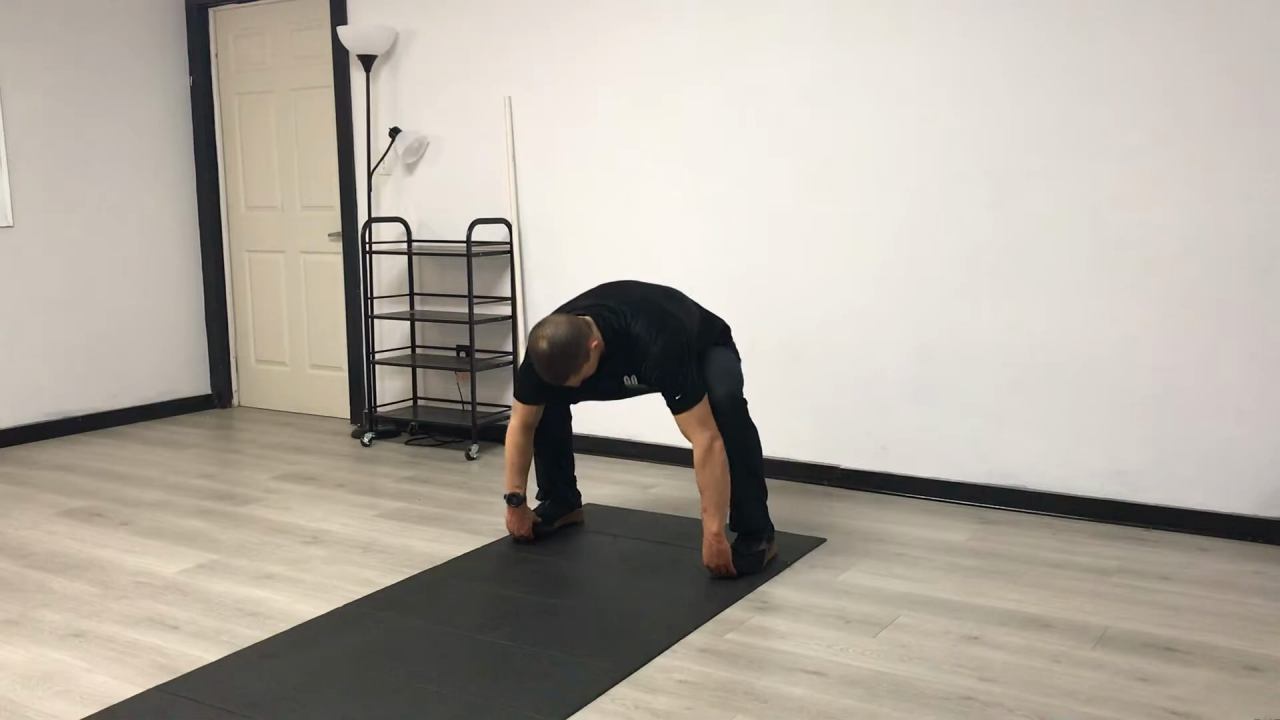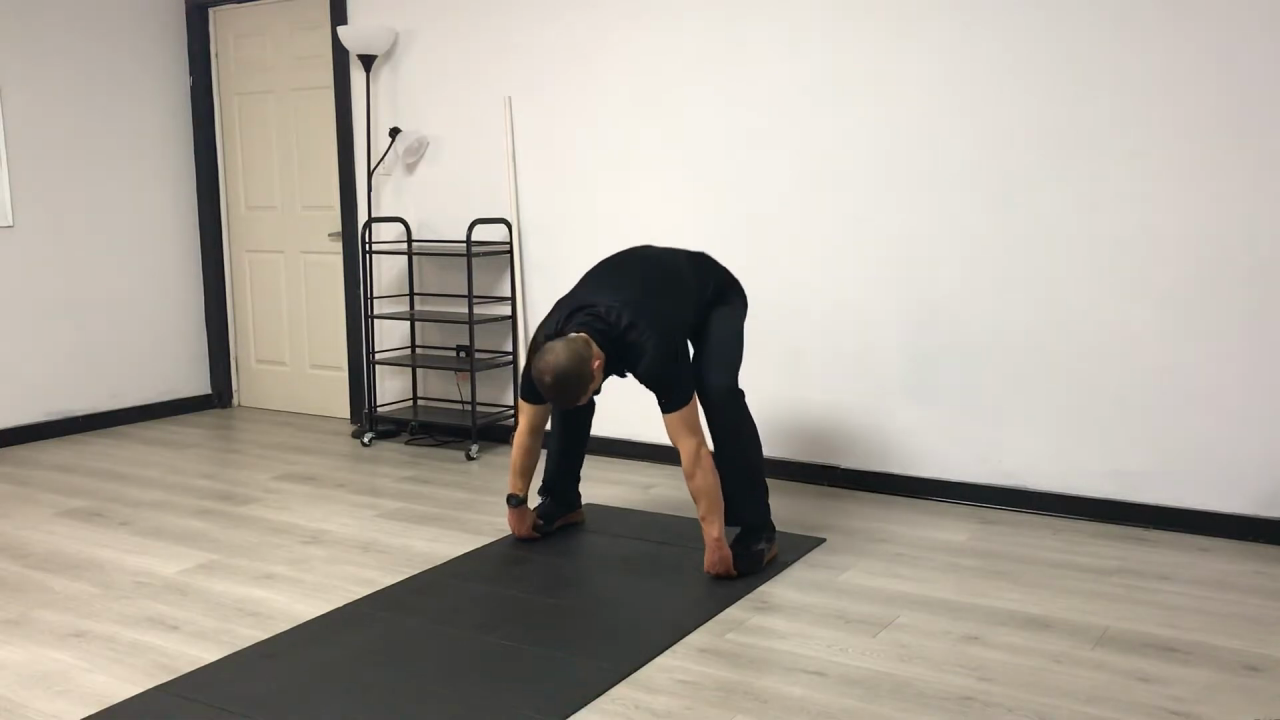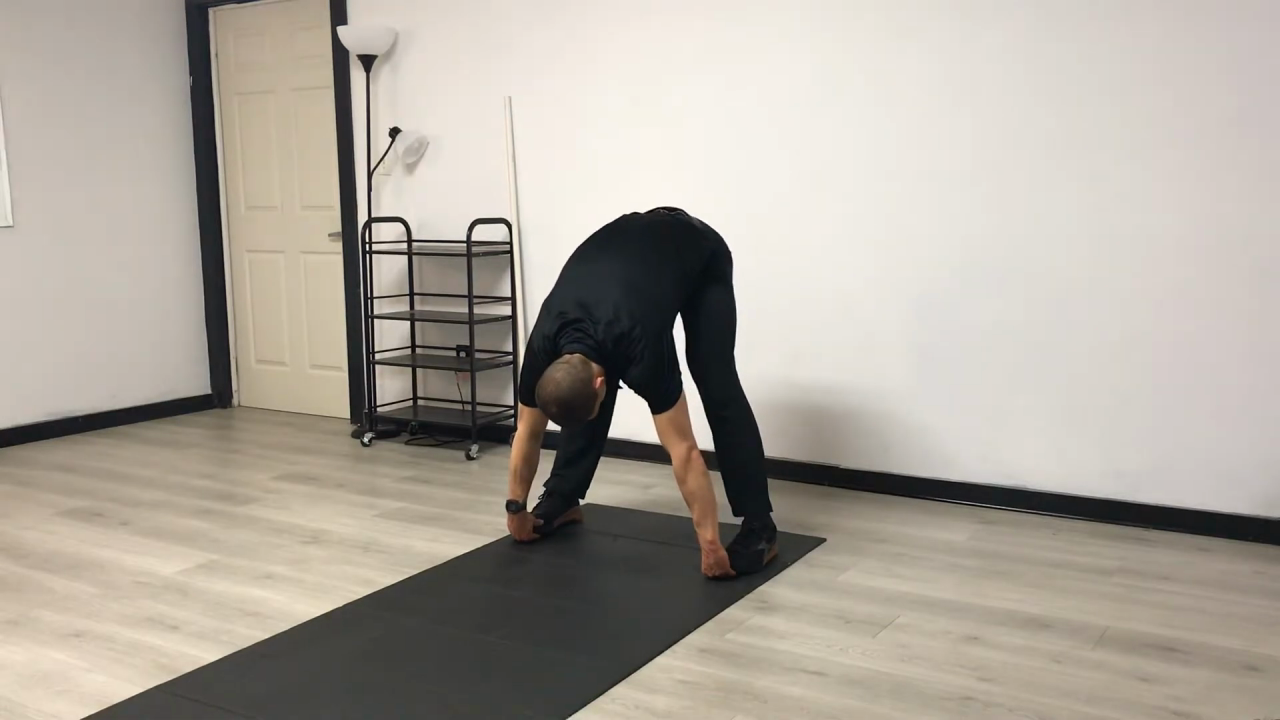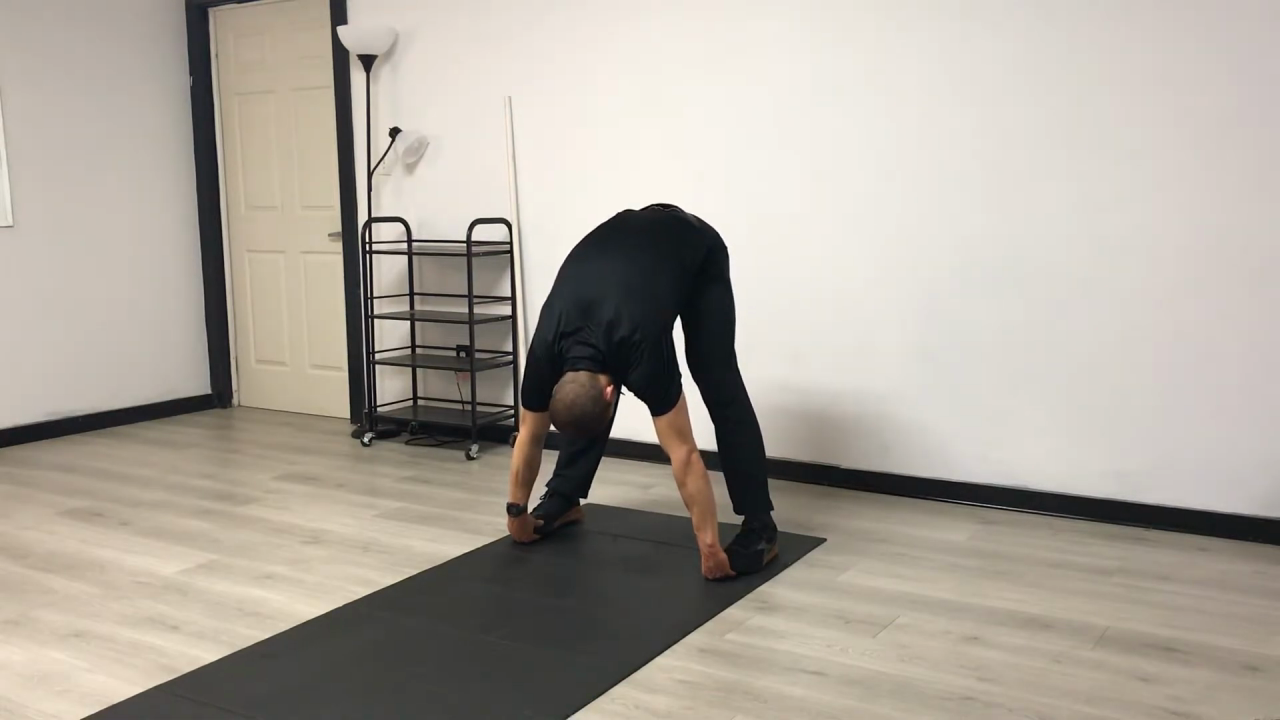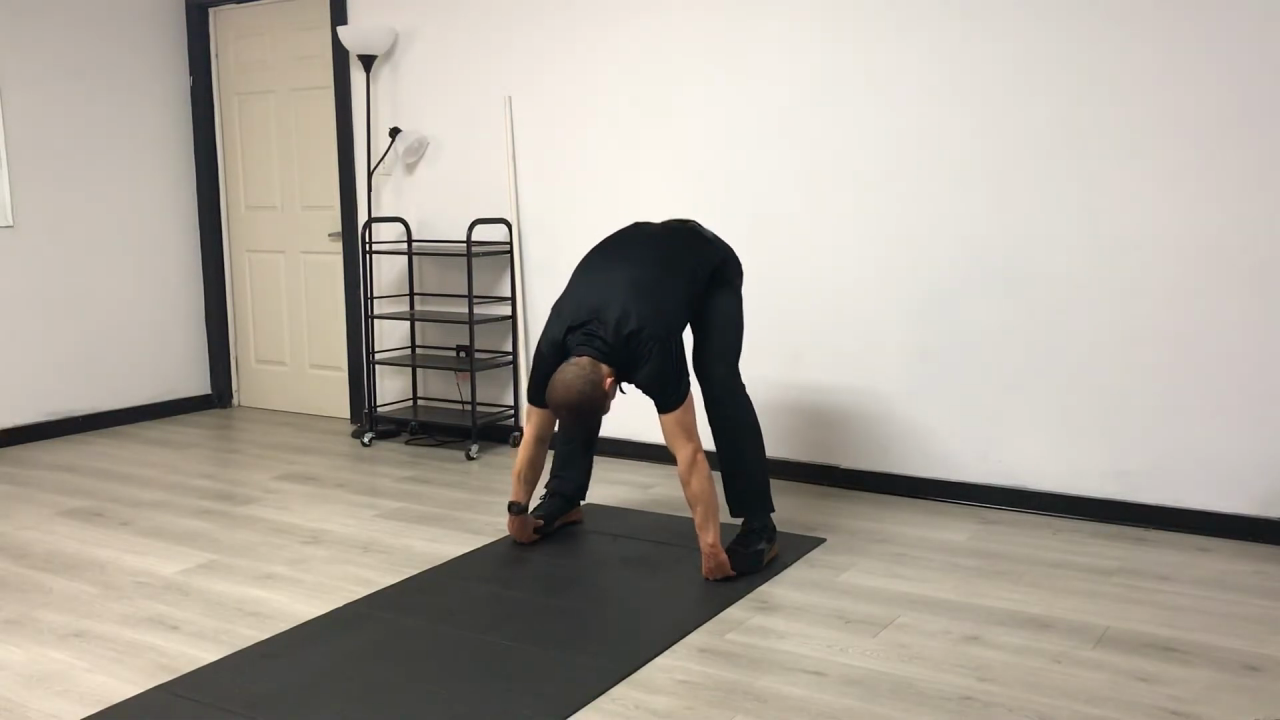
dt=1s
person 1, frame 1
left shoulder: (658, 347)
right shoulder: (549, 348)
left elbow: (706, 440)
right elbow: (521, 425)
left wrist: (714, 535)
right wrist: (516, 504)
left hip: (706, 349)
left knee: (725, 403)
right knee: (543, 401)
left ankle: (756, 533)
right ankle: (562, 503)
person 1, frame 2
left shoulder: (650, 349)
right shoulder: (549, 347)
left elbow: (691, 447)
right elbow: (528, 429)
left wrist: (714, 539)
right wrist: (516, 504)
left hip: (714, 296)
left knee: (718, 393)
right knee: (569, 400)
left ankle: (758, 530)
right ankle: (562, 501)
person 1, frame 3
left shoulder: (640, 353)
right shoulder: (543, 351)
left elbow: (683, 450)
right elbow: (527, 433)
left wrist: (710, 543)
right wrist: (515, 509)
left hip: (702, 257)
left knee: (718, 389)
right knee: (585, 403)
left ankle: (759, 526)
right ankle: (562, 499)
person 1, frame 4
left shoulder: (641, 356)
right shoulder: (546, 356)
left elbow: (683, 453)
right elbow: (529, 436)
left wrist: (709, 545)
right wrist: (517, 512)
left hip: (698, 252)
left knee: (721, 390)
right knee: (585, 404)
left ankle: (759, 525)
right ankle: (563, 500)
person 1, frame 5
left shoulder: (651, 352)
right shoulder: (554, 352)
left elbow: (687, 451)
right elbow: (535, 436)
left wrist: (710, 544)
right wrist: (517, 510)
left hip: (711, 270)
left knee: (721, 388)
right knee: (576, 402)
left ankle: (759, 525)
right ankle: (563, 499)
